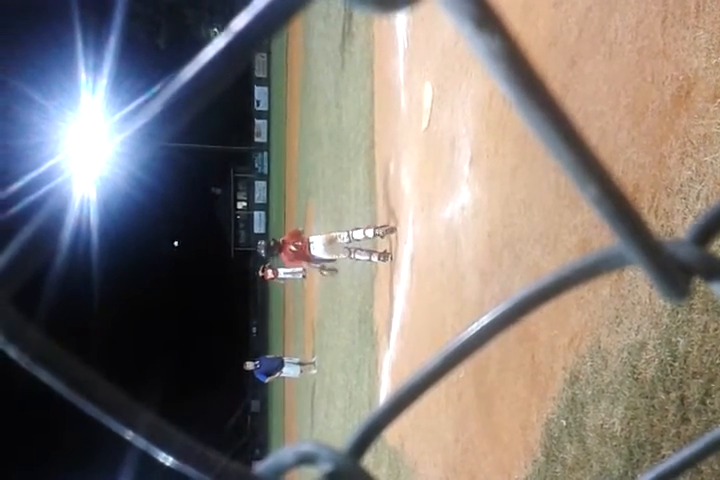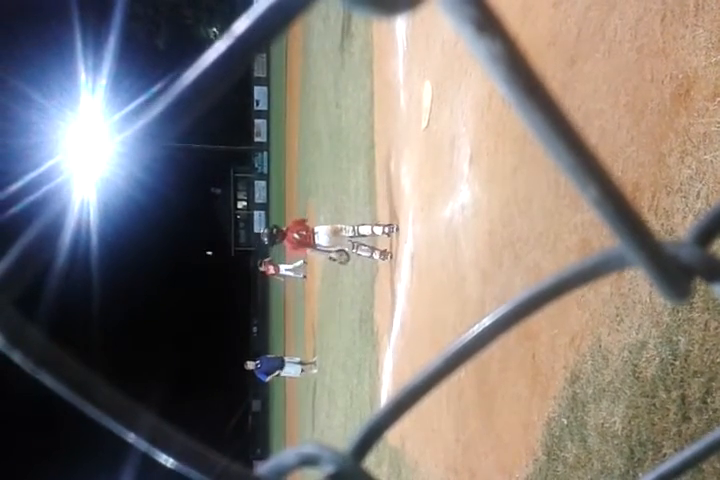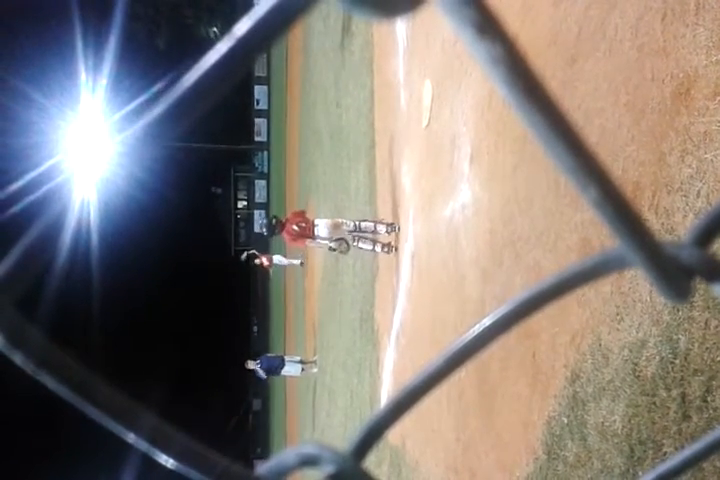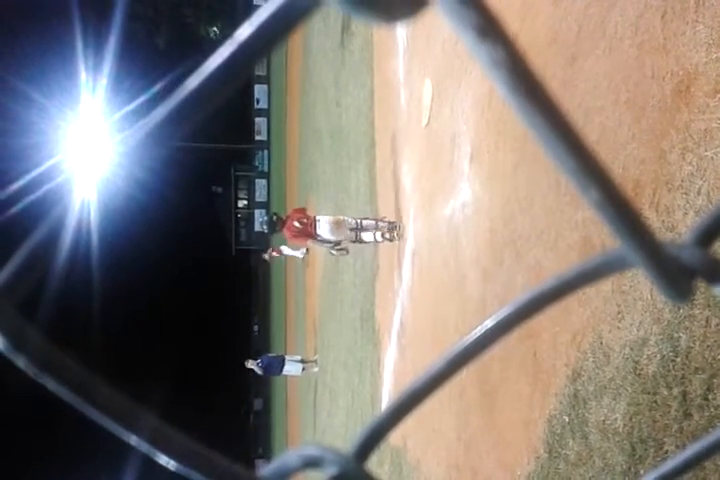
dt=0.3s
person 1, frame 1
left shoulder: (287, 259)
left hip: (316, 250)
right hip: (316, 242)
left knee: (350, 253)
right knee: (349, 235)
left ankle: (378, 257)
right ankle: (375, 231)
person 1, frame 2
left shoulder: (290, 246)
right shoulder: (291, 226)
left elbow: (310, 250)
left wrist: (328, 252)
left hip: (320, 242)
right hip: (321, 230)
left knee: (352, 247)
right knee: (356, 230)
left ankle: (379, 254)
right ankle: (385, 229)
person 1, frame 3
left shoulder: (289, 238)
right shoulder: (290, 222)
left elbow: (309, 242)
left wrist: (327, 243)
left hip: (319, 233)
right hip: (320, 223)
left knee: (354, 240)
right knee: (357, 225)
left ankle: (383, 247)
right ankle: (388, 228)
person 1, frame 4
left shoulder: (289, 236)
right shoulder: (291, 218)
left elbow: (309, 241)
left wrist: (329, 246)
left hip: (324, 233)
left knee: (357, 236)
right knee: (359, 223)
left ankle: (387, 234)
right ankle: (388, 226)
